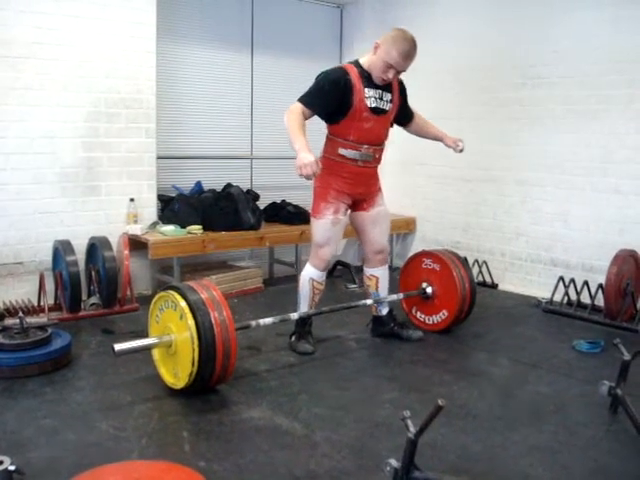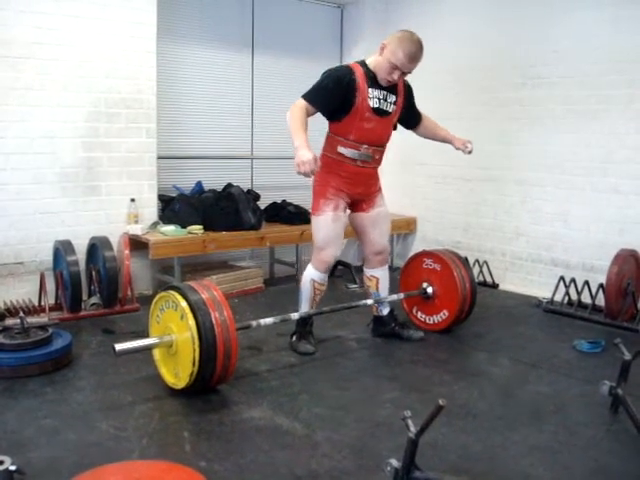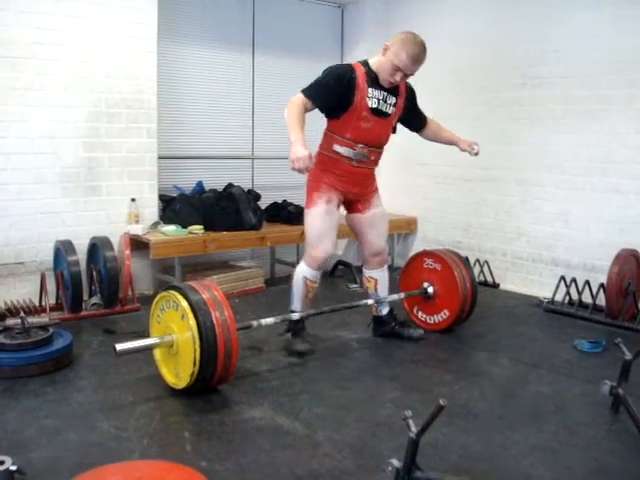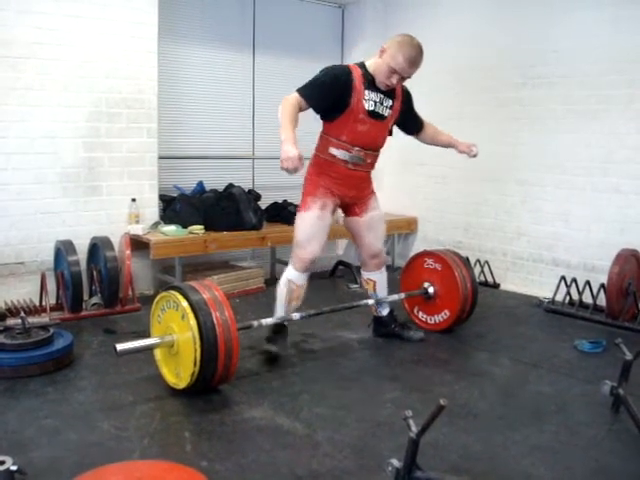
dt=0.1s
person 1, frame 1
left shoulder: (395, 88)
right shoulder: (338, 79)
left elbow: (409, 120)
right elbow: (295, 113)
left wrist: (443, 137)
right wrist: (302, 151)
left hip: (369, 183)
right hip: (334, 181)
left knee: (378, 252)
right knee: (322, 256)
left ankle: (383, 319)
right ankle: (302, 327)
person 1, frame 2
left shoulder: (401, 90)
right shoulder: (343, 78)
left elbow: (417, 122)
right elbow: (298, 109)
left wrist: (451, 139)
right wrist: (302, 148)
left hip: (369, 183)
right hip: (333, 181)
left knee: (378, 253)
right knee: (324, 258)
left ankle: (383, 319)
right ankle: (302, 327)
person 1, frame 3
left shoulder: (403, 93)
right shoulder: (343, 76)
left elbow: (423, 126)
right elbow: (296, 105)
left wrist: (458, 141)
right wrist: (298, 143)
left hip: (365, 183)
right hip: (328, 178)
left knee: (377, 253)
right knee: (318, 253)
left ankle: (383, 320)
right ankle: (296, 325)
person 1, frame 4
left shoulder: (400, 96)
right shoulder: (339, 78)
left elbow: (419, 129)
right elbow: (291, 104)
left wrist: (456, 143)
right wrist: (288, 143)
left hip: (361, 186)
right hip: (324, 182)
left knee: (375, 256)
right knee: (304, 257)
left ankle: (384, 320)
right ankle: (277, 331)
